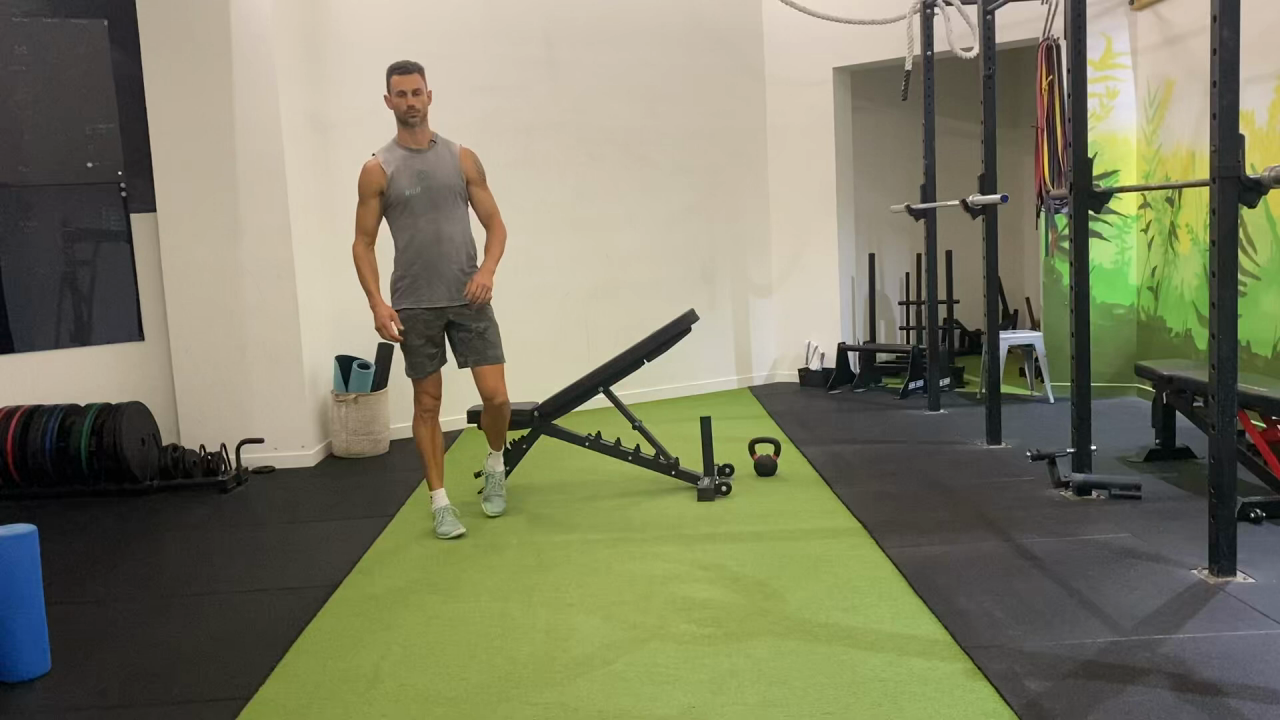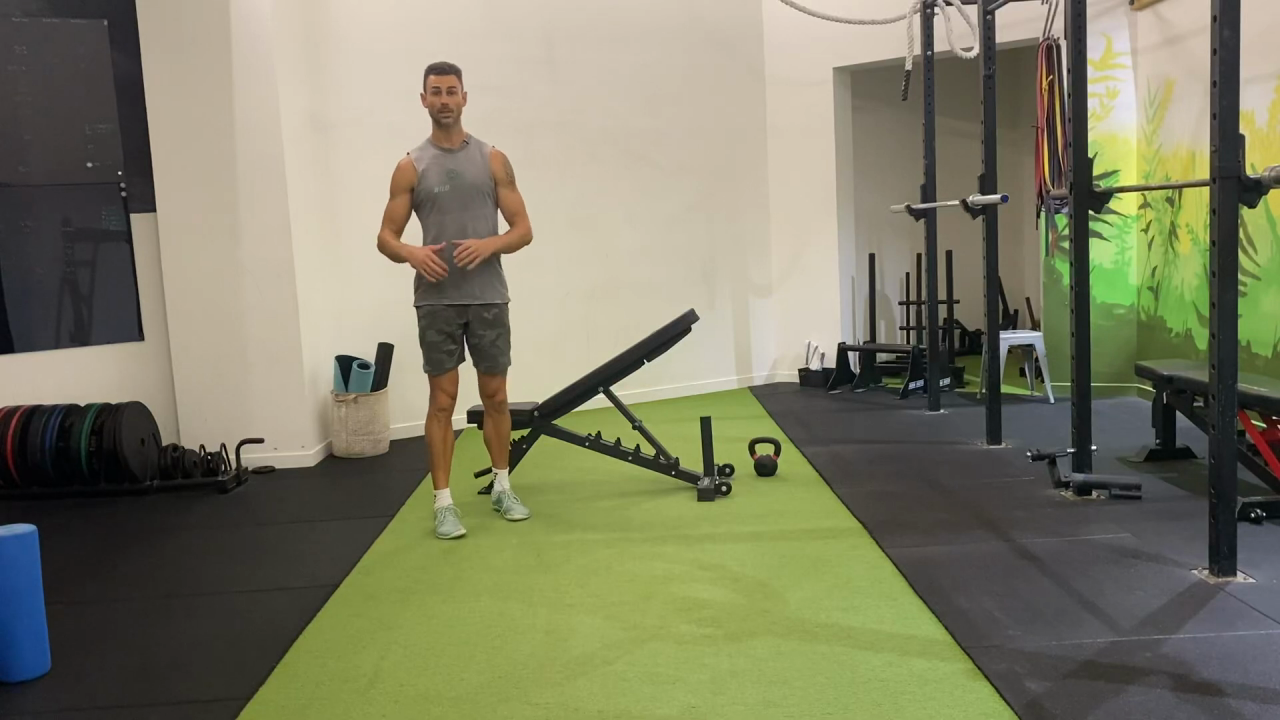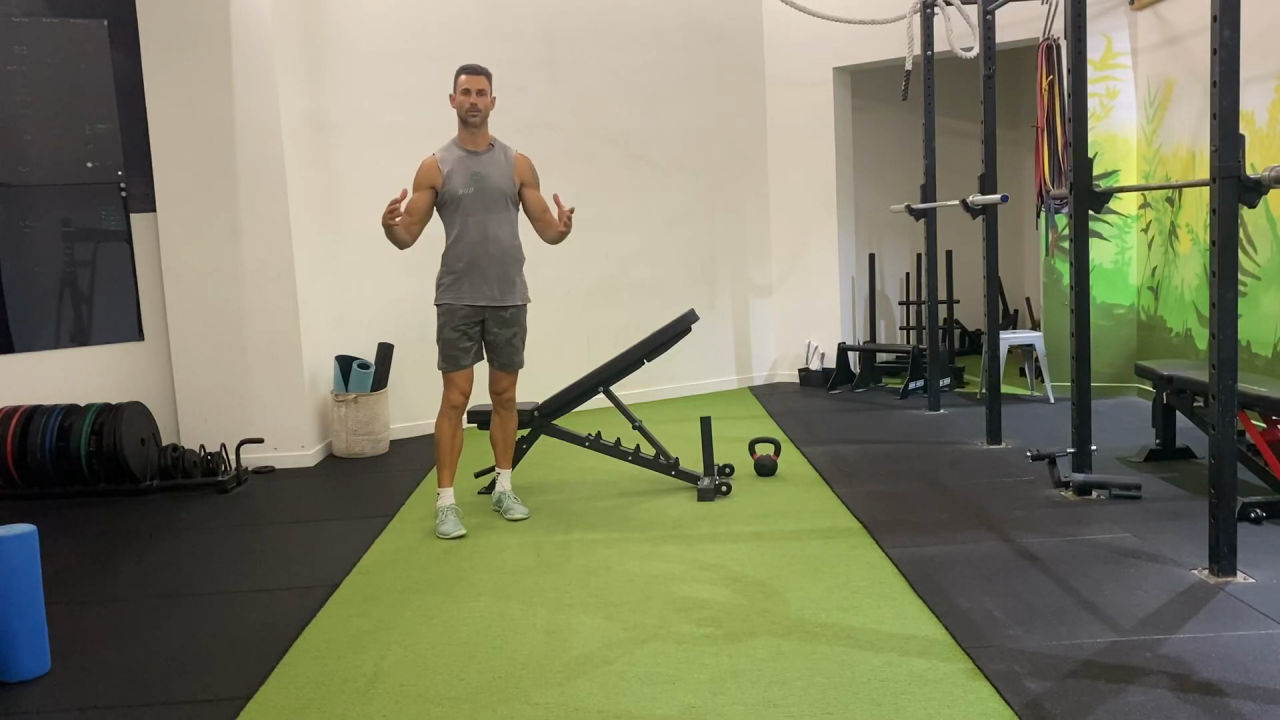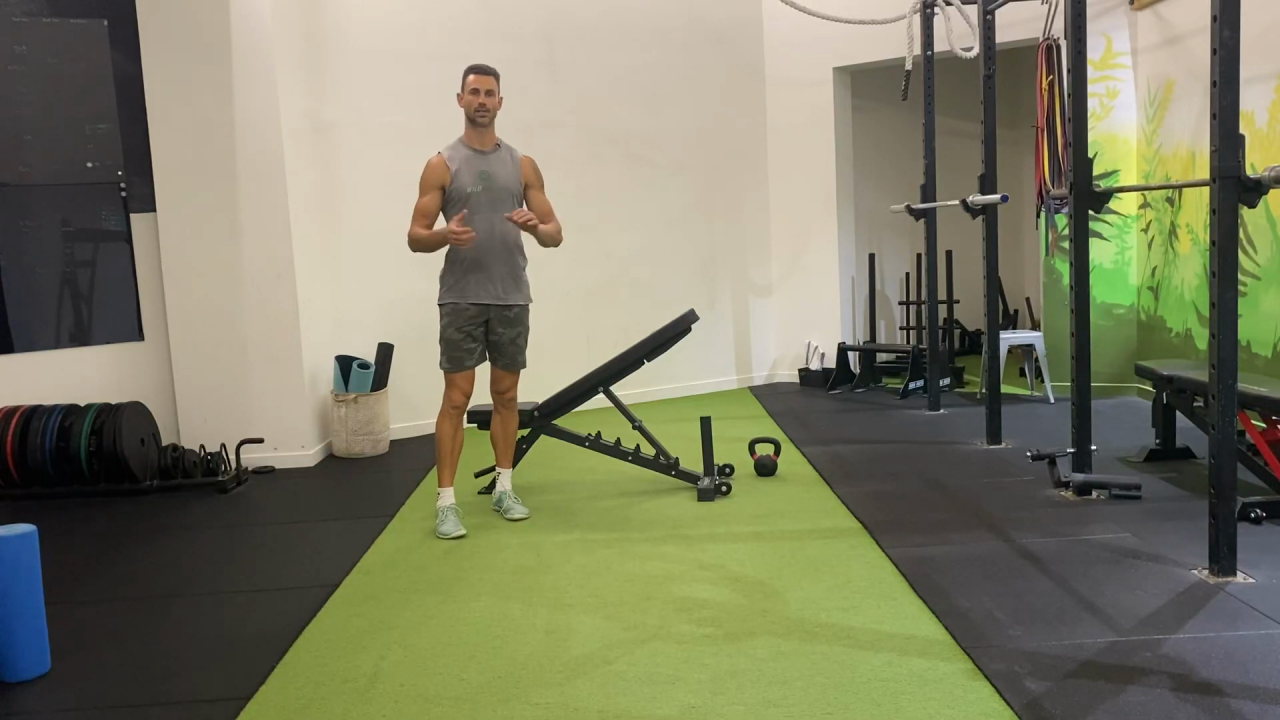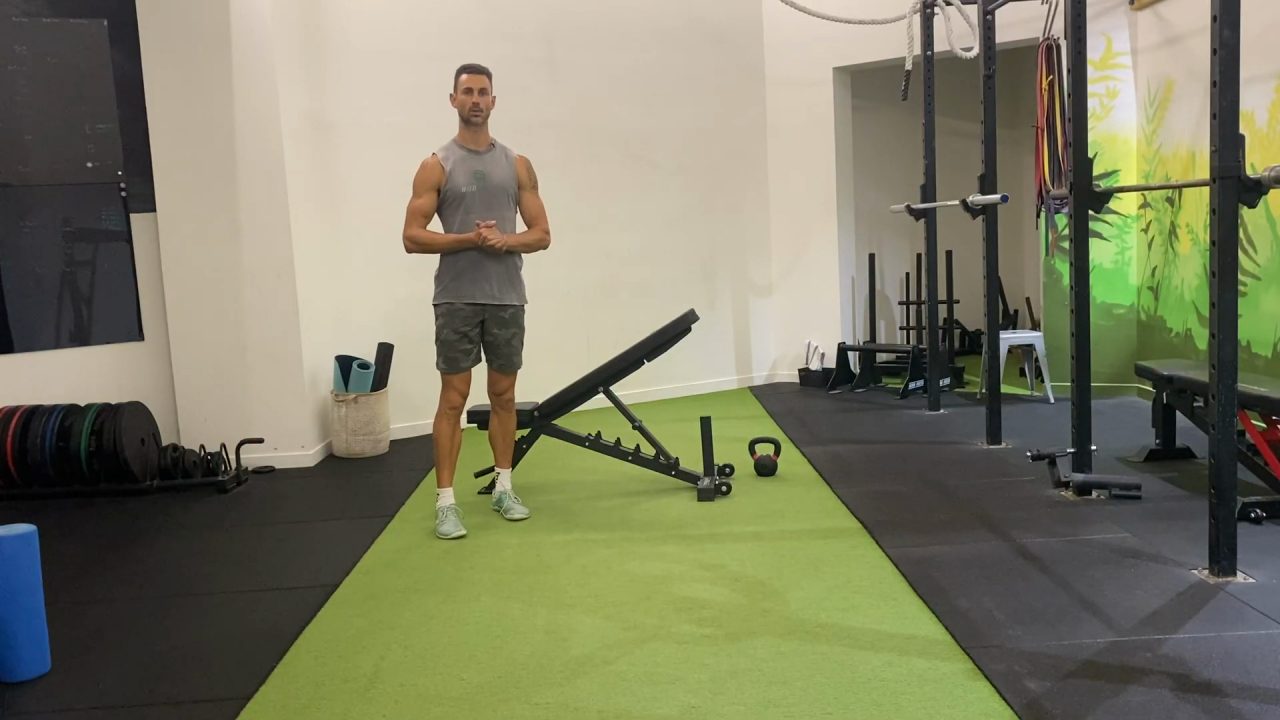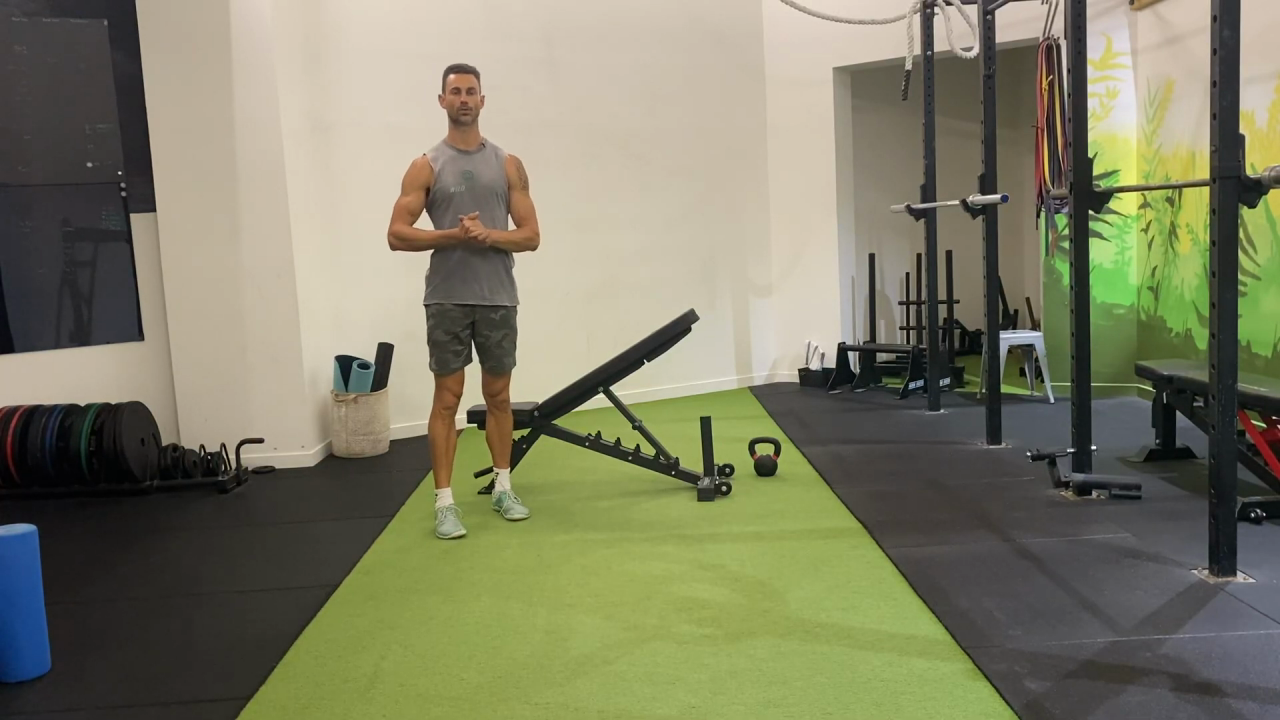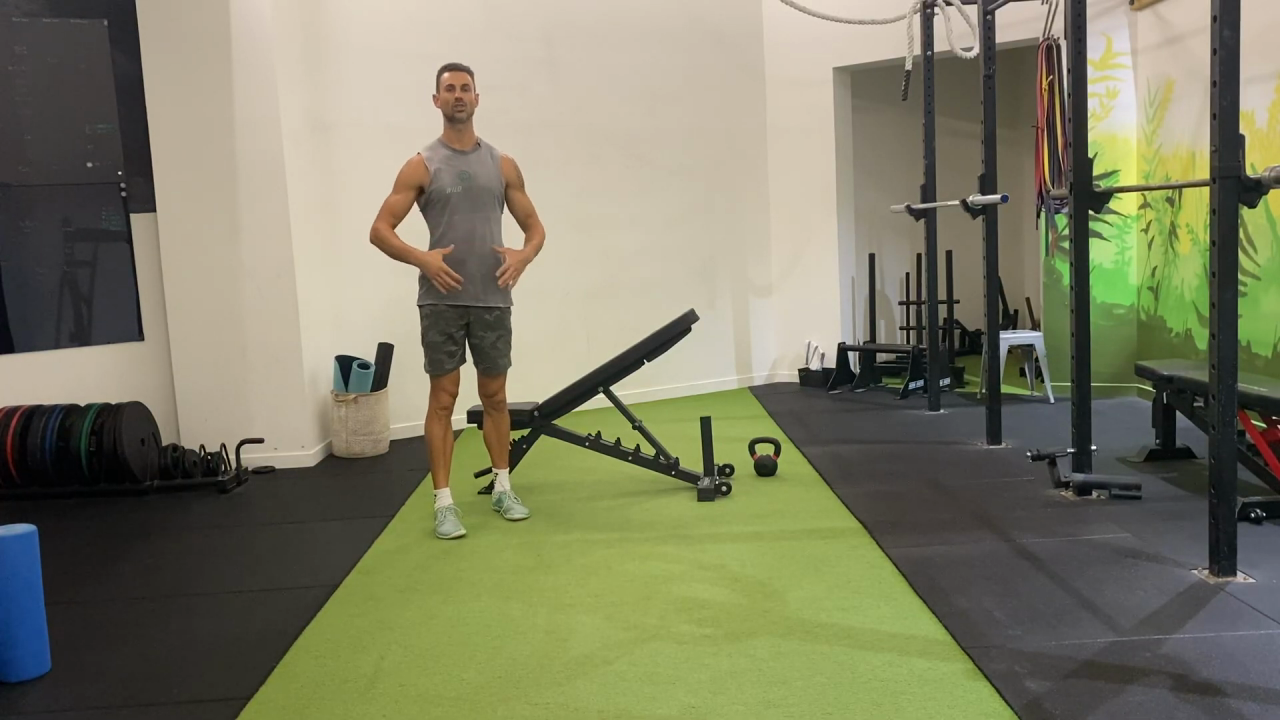
dt=0.5s
person 1, frame 1
left shoulder: (462, 158)
right shoulder: (377, 169)
left elbow: (496, 225)
right elbow: (363, 243)
left wrist: (488, 270)
right wrist: (378, 306)
left hip: (469, 298)
right hip: (415, 305)
left knee: (496, 396)
right knee: (428, 403)
left ankle: (493, 464)
right ankle: (440, 501)
person 1, frame 2
left shoulder: (493, 159)
right shoulder: (411, 167)
left elbow: (524, 230)
right elbow: (385, 236)
left wrist: (489, 244)
right wrist: (412, 253)
left hip: (489, 297)
right hip: (437, 300)
left knee: (495, 397)
right knee: (442, 400)
left ankle: (502, 486)
right ankle: (443, 501)
person 1, frame 3
left shoulder: (517, 164)
right shoulder: (435, 167)
left elbow: (545, 229)
right elbow: (407, 236)
left wrist: (563, 229)
right wrist: (389, 226)
left hip: (509, 298)
right hip: (458, 299)
left knee: (504, 395)
right knee: (455, 399)
left ankle: (503, 487)
right ankle: (446, 501)
person 1, frame 4
left shoulder: (522, 164)
right shoulder: (441, 164)
left elbow: (554, 235)
right elbow: (416, 238)
left wrist: (538, 226)
right wrist: (442, 235)
left hip: (512, 297)
right hip: (461, 298)
left knee: (505, 394)
right knee: (456, 398)
left ankle: (503, 487)
right ankle: (446, 501)
person 1, frame 5
left shoulder: (517, 165)
right shoulder: (436, 166)
left elbow: (542, 235)
right elbow: (412, 237)
left wrist: (503, 240)
right wrist: (469, 238)
left hip: (507, 297)
right hip: (456, 298)
left knee: (503, 395)
right knee: (453, 399)
left ankle: (503, 487)
right ankle: (445, 501)
person 1, frame 6
left shoulder: (508, 164)
right shoulder: (426, 166)
left elbow: (531, 236)
right elbow: (397, 235)
left wrist: (488, 234)
right wrist: (455, 234)
left hip: (498, 298)
right hip: (447, 299)
left knee: (498, 394)
right knee: (447, 398)
left ankle: (502, 486)
right ankle: (445, 501)
person 1, frame 7
left shoulder: (502, 164)
right shoulder: (421, 166)
left elbow: (532, 224)
right elbow: (381, 229)
left wrist: (525, 253)
right wrist: (415, 257)
left hip: (493, 299)
right hip: (442, 300)
left knee: (495, 395)
right knee: (443, 398)
left ankle: (502, 487)
right ankle: (443, 501)
